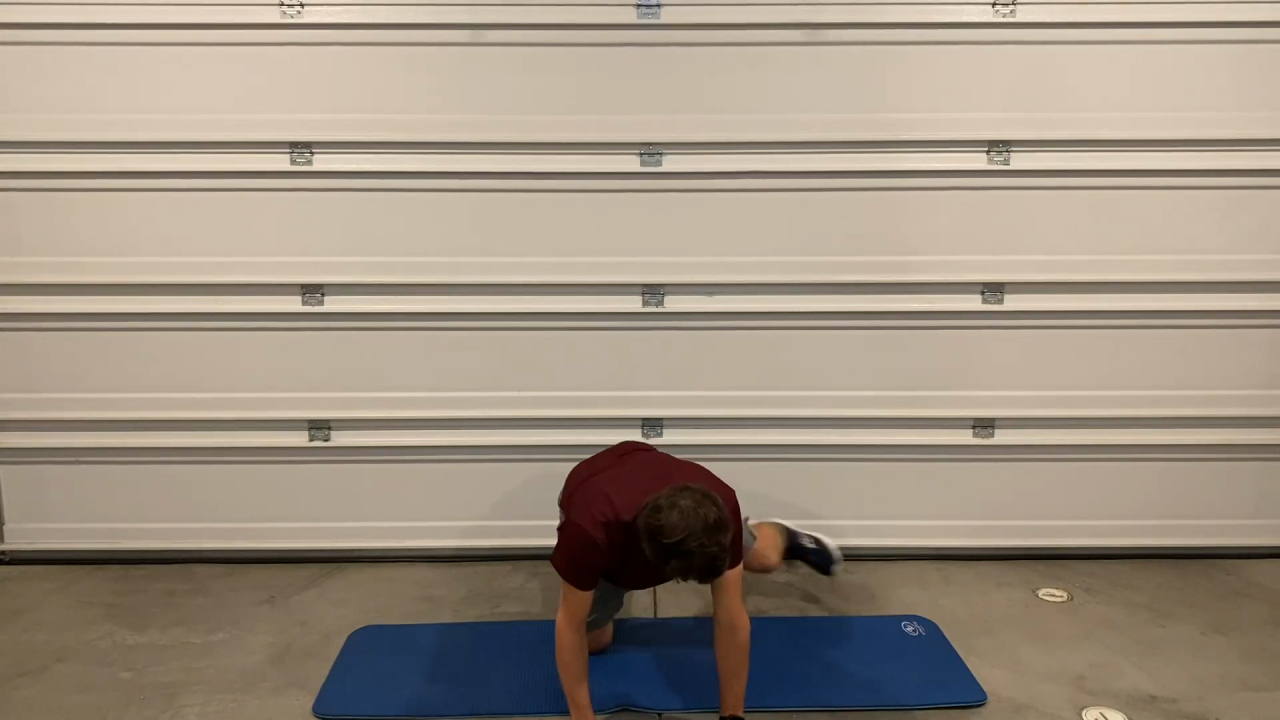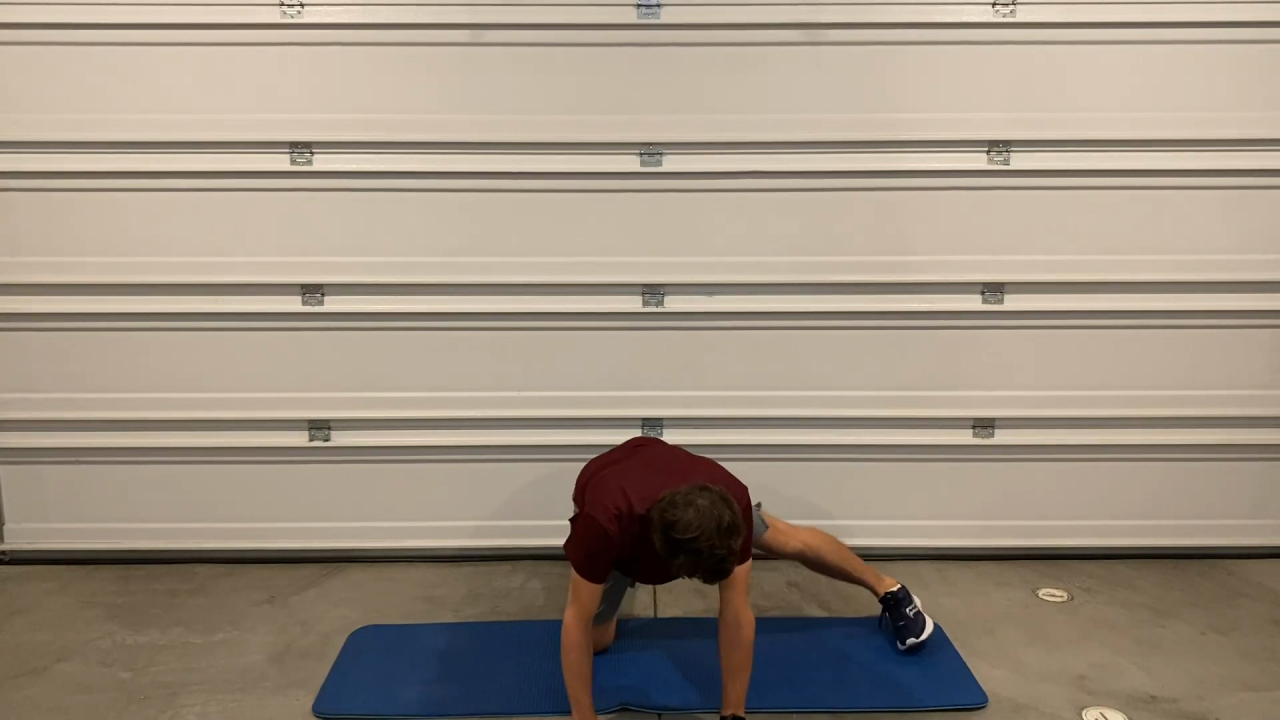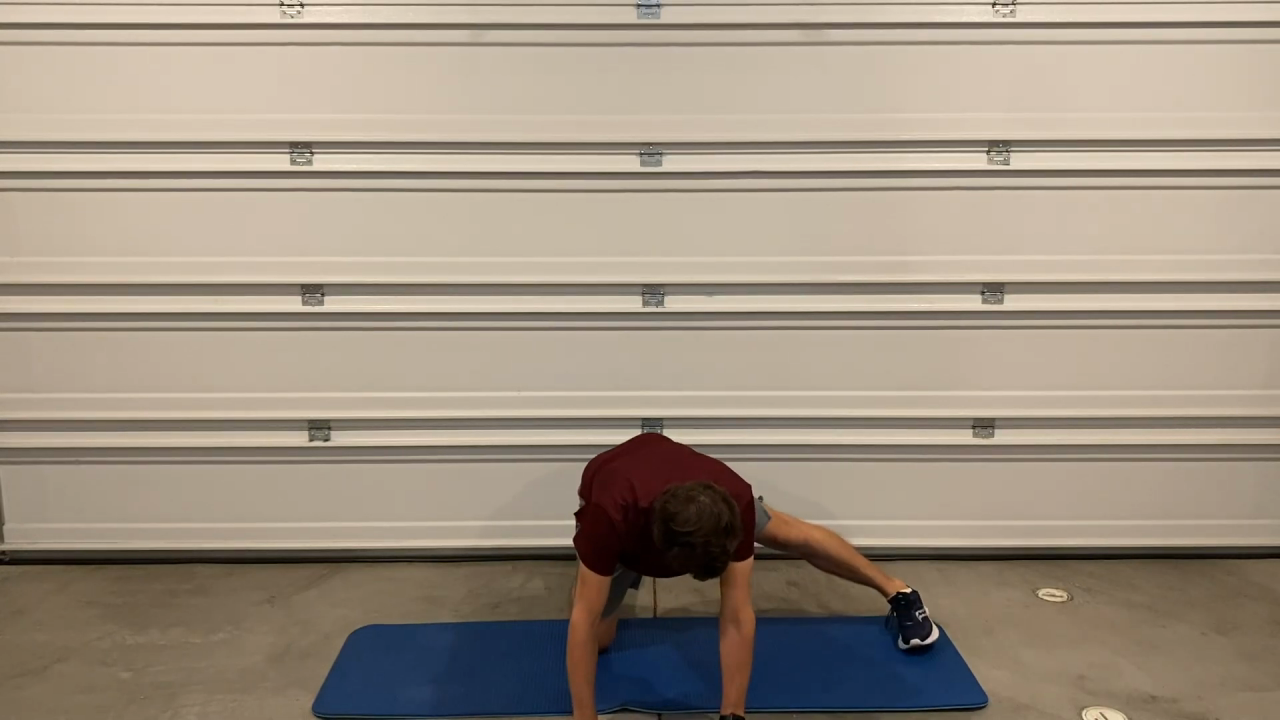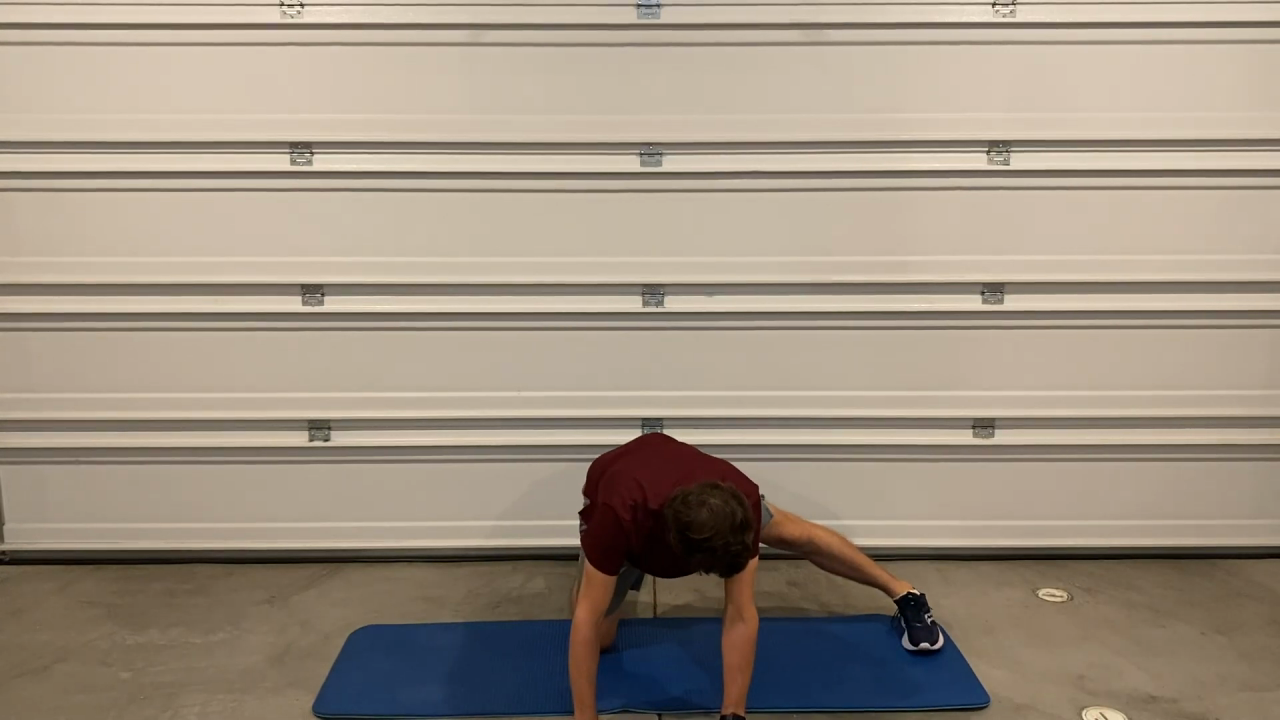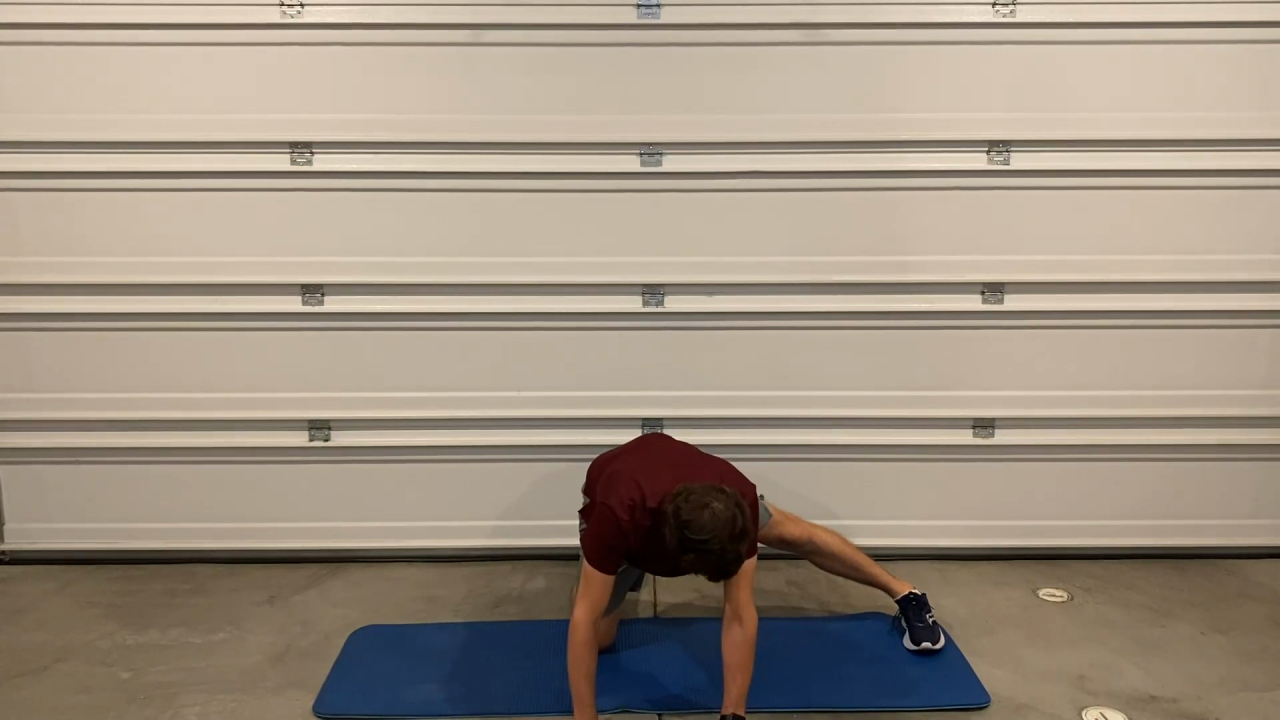
dt=0.5s
person 1, frame 1
left shoulder: (719, 507)
right shoulder: (592, 530)
left elbow: (730, 618)
right elbow: (568, 625)
left knee: (764, 559)
right knee: (594, 639)
left ankle: (784, 538)
person 1, frame 2
left shoulder: (729, 503)
right shoulder: (605, 523)
left elbow: (737, 617)
right elbow: (577, 623)
left hip: (670, 473)
right hip: (616, 517)
left knee: (787, 541)
right knee: (597, 637)
left ankle: (888, 590)
person 1, frame 3
left shoulder: (734, 501)
right shoulder: (612, 514)
left elbow: (737, 614)
right elbow: (584, 621)
left hip: (679, 474)
right hip: (619, 503)
left knee: (788, 533)
right knee: (599, 635)
left ankle: (897, 592)
person 1, frame 4
left shoulder: (738, 501)
right shoulder: (620, 515)
left elbow: (740, 615)
right elbow: (586, 621)
left hip: (682, 476)
right hip: (614, 493)
left knee: (792, 533)
right knee: (601, 635)
left ankle: (903, 594)
right ankle: (617, 573)
person 1, frame 5
left shoulder: (737, 501)
right shoulder: (618, 514)
left elbow: (740, 614)
right elbow: (584, 621)
left hip: (681, 472)
right hip: (611, 490)
left knee: (792, 534)
right knee: (599, 635)
left ankle: (904, 594)
right ankle: (612, 575)
